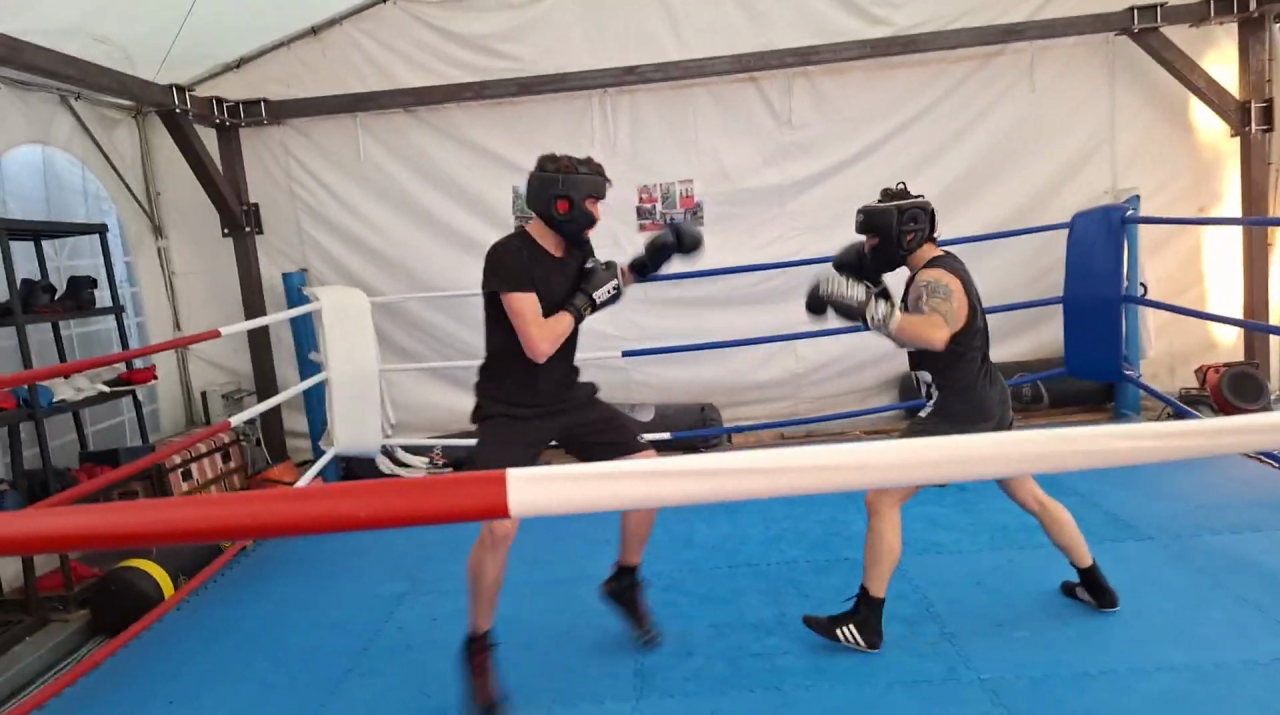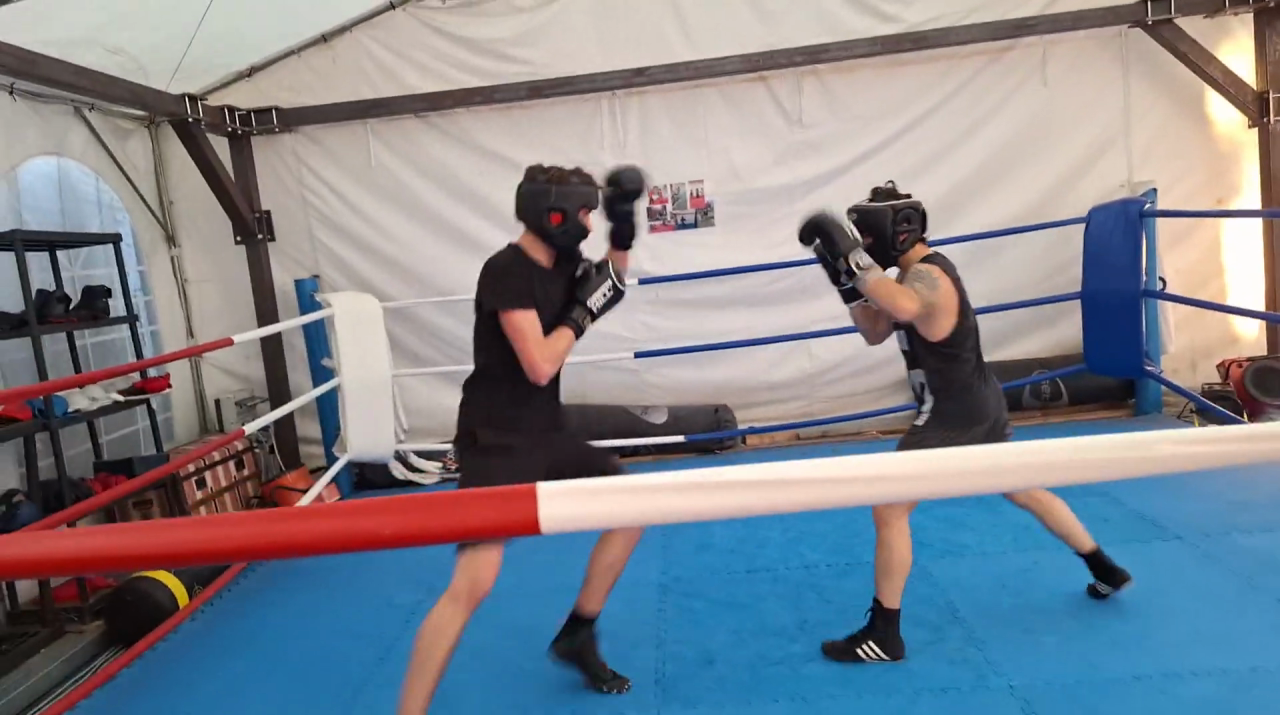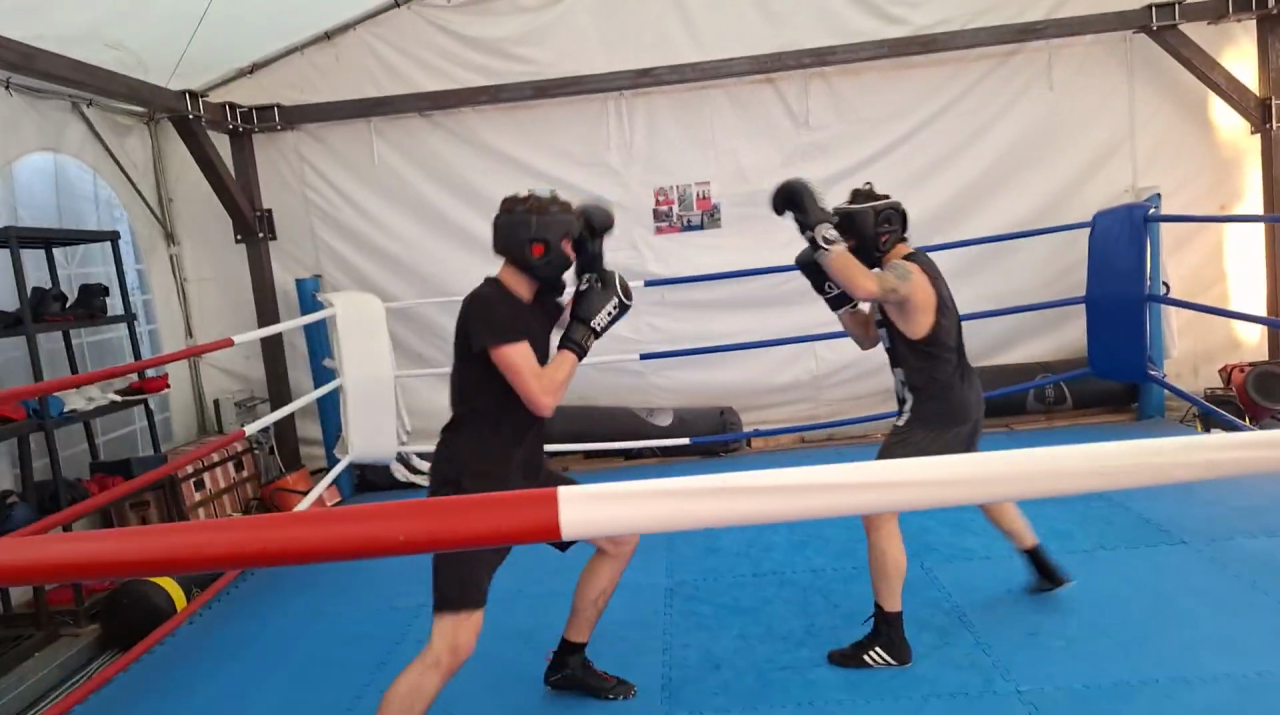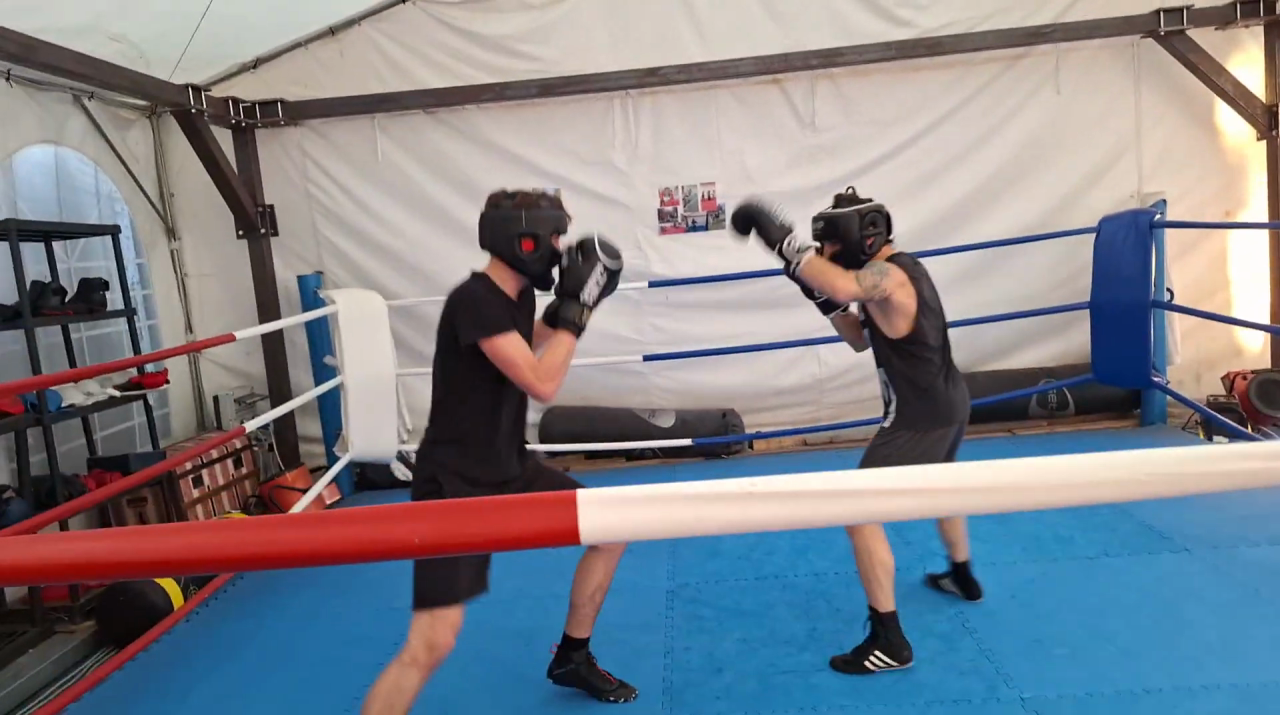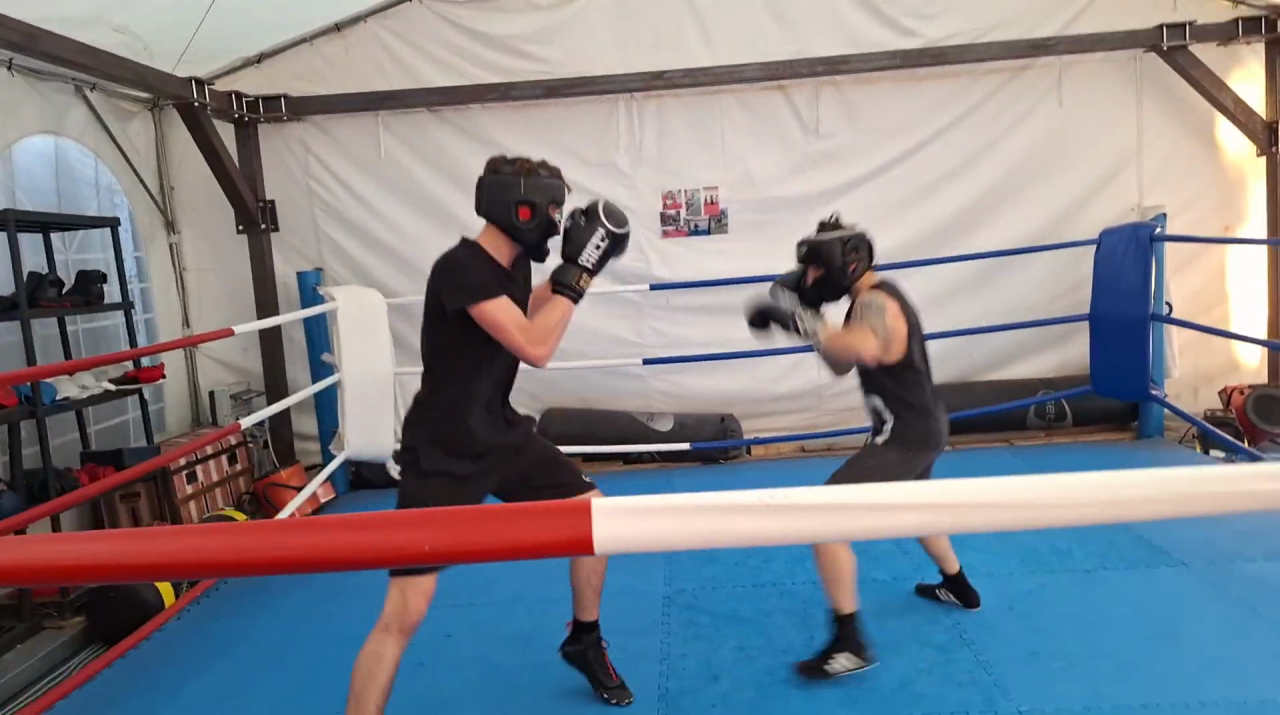
dt=0.1s
person 1, frame 1
left shoulder: (575, 248)
right shoulder: (508, 256)
left elbow: (609, 282)
right elbow: (537, 347)
left wrist: (648, 259)
right wrist: (586, 297)
left hip: (566, 395)
right hip: (514, 406)
right knee: (499, 530)
left ankle: (626, 580)
right ankle: (480, 644)
person 1, frame 2
left shoulder: (558, 262)
right shoulder: (507, 270)
left elbow: (607, 284)
right elbow: (540, 366)
left wrist: (622, 229)
right wrist: (585, 309)
left hip: (544, 429)
right hip: (496, 439)
right knee: (472, 584)
left ankle: (577, 635)
person 1, frame 3
left shoulder: (536, 299)
right shoulder: (489, 305)
left elbow: (550, 358)
right elbow: (542, 399)
left wrist: (593, 271)
right wrist: (589, 324)
left hip: (524, 473)
right hip: (473, 487)
left knee: (622, 536)
right knee: (451, 650)
left ankle: (568, 661)
person 1, frame 4
left shoulder: (517, 293)
right shoulder: (474, 300)
left elbow: (538, 349)
right elbow: (543, 383)
left wrist: (568, 300)
right wrist: (580, 300)
left hip: (510, 469)
right hip: (457, 486)
right knee: (430, 647)
left ankle: (572, 657)
person 1, frame 5
left shoulder: (514, 260)
right shoulder: (460, 268)
left elbow: (533, 307)
right elbow: (536, 348)
left wrist: (585, 249)
right wrist: (579, 265)
left hip: (501, 435)
right hip: (443, 455)
right knee: (405, 612)
left ankle: (585, 642)
person 2, frame 1
left shoulder: (934, 279)
right shoulder: (937, 267)
left elbow: (929, 334)
right elbow: (900, 332)
left wrist: (864, 304)
right wrist: (862, 286)
left hip: (955, 412)
right hip: (989, 402)
left knee: (882, 500)
right knee: (1028, 494)
left ankle: (865, 621)
right ankle: (1097, 585)
person 2, frame 2
left shoulder: (925, 274)
right shoulder: (918, 270)
left elbow: (905, 308)
right elbow: (875, 334)
left wrist: (851, 252)
right wrist: (846, 280)
left hip: (950, 416)
right hip: (982, 403)
left knee: (890, 510)
right knee: (1025, 491)
left ankle: (883, 634)
right ankle: (1106, 570)
person 2, frame 3
left shoulder: (904, 274)
right shoulder: (907, 268)
left elbow: (863, 285)
right elbow: (866, 339)
left wrist: (819, 226)
right wrist: (830, 288)
left hip: (934, 415)
right hip: (963, 400)
left knee: (877, 514)
left ankle: (889, 639)
right ankle: (1043, 566)
person 2, frame 4
left shoulder: (887, 274)
right shoulder: (901, 269)
left elbow: (838, 283)
right elbow: (861, 339)
left wrist: (783, 238)
right wrist: (820, 293)
left hip: (921, 416)
right hip: (948, 404)
left knee: (862, 517)
left ankle: (888, 641)
right ankle: (962, 575)
person 2, frame 5
left shoulder: (875, 302)
right shoulder: (872, 298)
left elbow: (860, 350)
right elbow: (841, 363)
left wrist: (793, 318)
right wrist: (807, 308)
left hip: (905, 436)
right hip: (922, 427)
left ankle: (850, 641)
right ankle: (958, 586)
